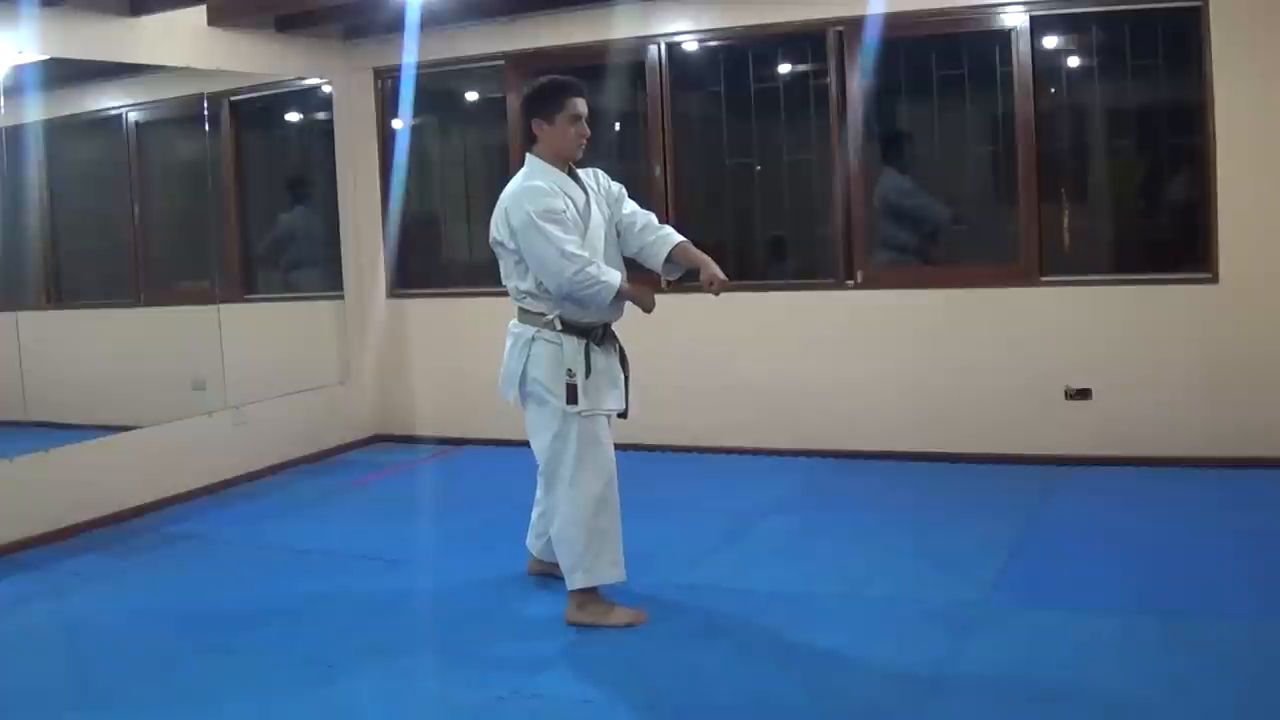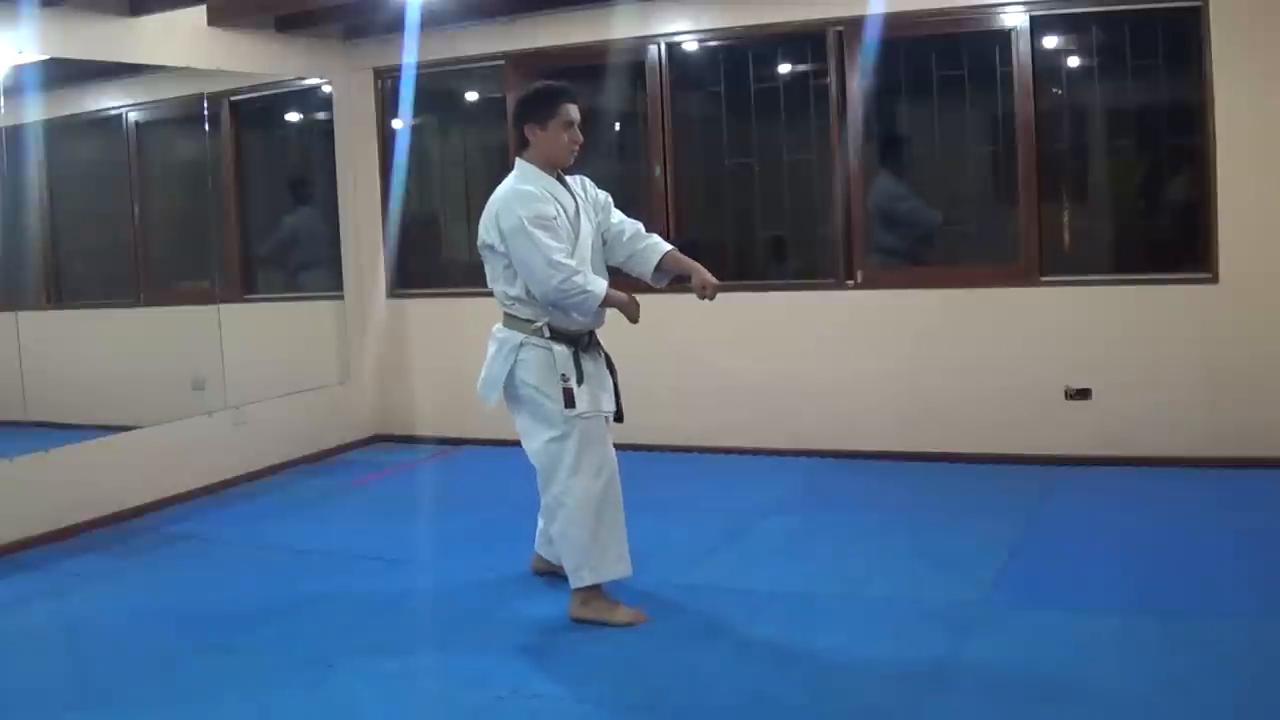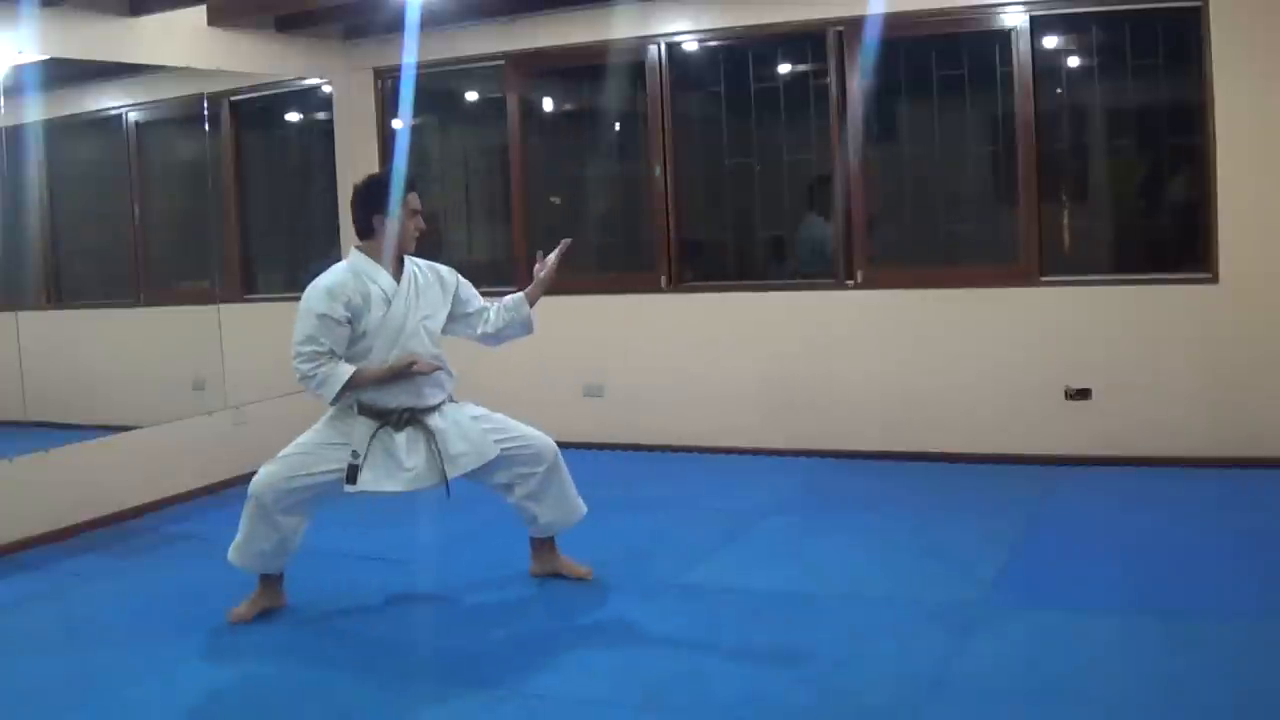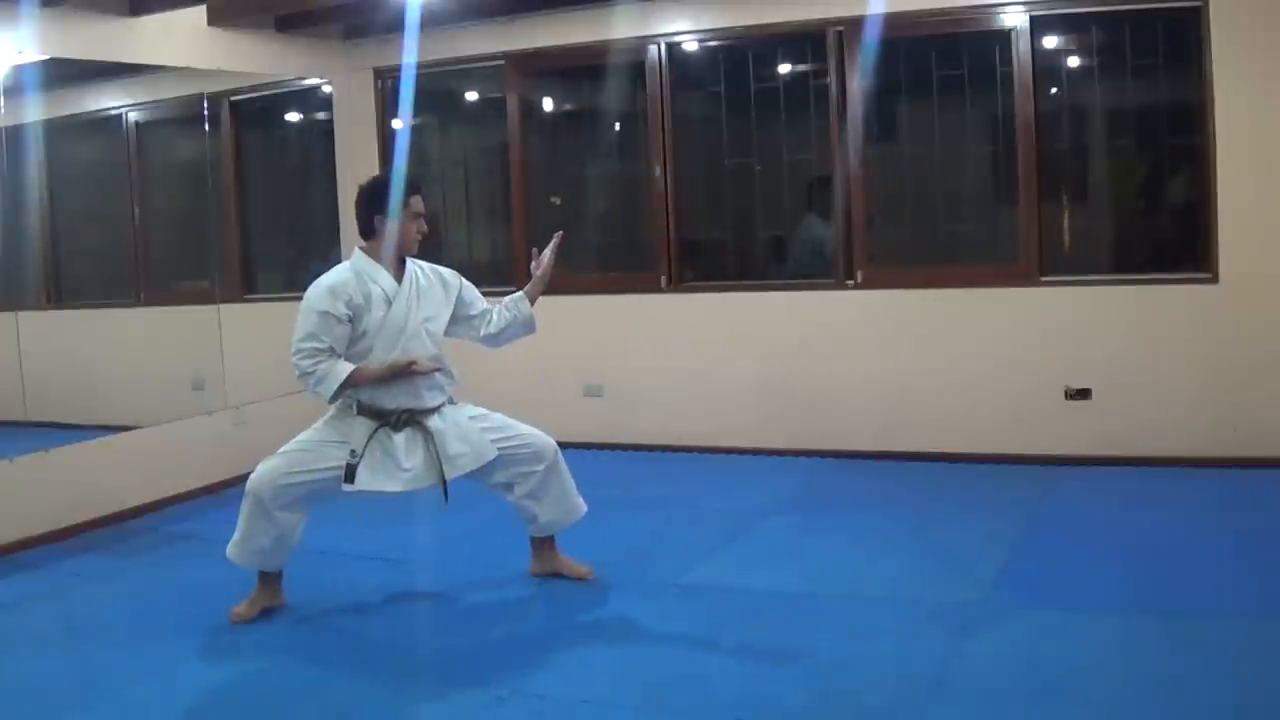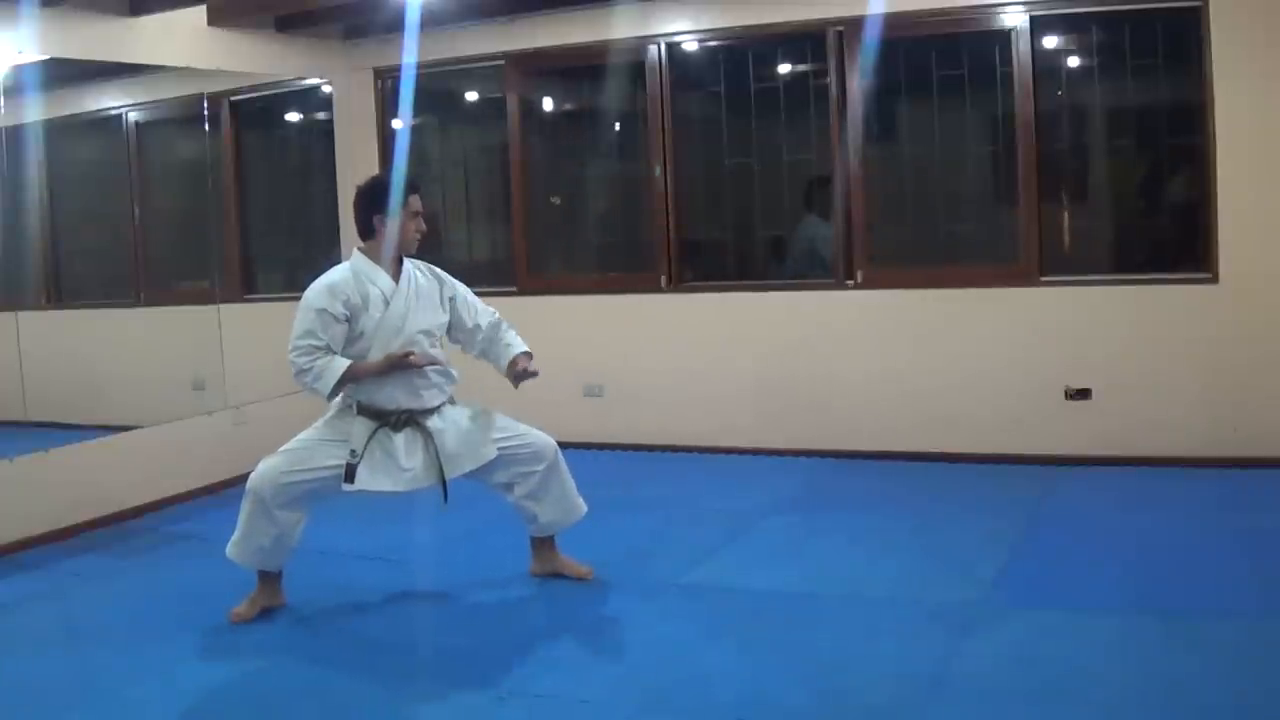
dt=1s
person 1, frame 1
left shoulder: (596, 184)
right shoulder: (528, 197)
left elbow: (643, 230)
right elbow: (573, 273)
left wrist: (701, 261)
right wrist: (635, 292)
left hip: (586, 345)
right hip: (554, 350)
left knee: (566, 461)
right knee: (585, 468)
left ankle: (545, 553)
right ankle: (585, 596)
person 1, frame 2
left shoulder: (579, 191)
right shoulder: (518, 200)
left elbow: (627, 239)
right elbow: (556, 281)
left wrist: (691, 268)
right wrist: (618, 299)
left hip: (569, 350)
right hip: (537, 355)
left knee: (573, 461)
right knee: (585, 464)
left ankle: (551, 552)
right ankle: (590, 594)
person 1, frame 3
left shoulder: (436, 278)
right shoulder: (333, 289)
left elbow: (490, 324)
right elbow: (313, 368)
left wrist: (539, 285)
right wrist: (385, 373)
left hip: (437, 418)
right hip: (361, 426)
left knee: (537, 452)
right knee: (272, 487)
left ankle: (545, 553)
right ankle: (269, 587)
person 1, frame 4
left shoulder: (438, 280)
right shoulder: (335, 288)
left elbow: (491, 325)
right elbow: (311, 364)
left wrist: (537, 284)
right wrist: (382, 374)
left hip: (438, 420)
right hip: (360, 427)
left knee: (538, 451)
right knee: (269, 483)
left ankle: (545, 554)
right ankle: (269, 586)
person 1, frame 5
left shoulder: (435, 281)
right shoulder: (334, 288)
left elbow: (486, 328)
right elbow: (307, 362)
left wrist: (518, 359)
right wrist: (378, 367)
left hip: (439, 421)
right hip: (360, 426)
left knee: (538, 452)
right knee: (270, 482)
left ankle: (545, 554)
right ankle: (269, 587)
